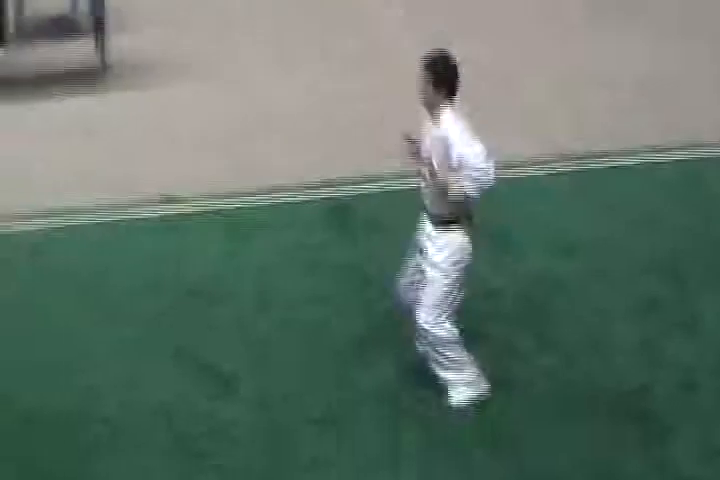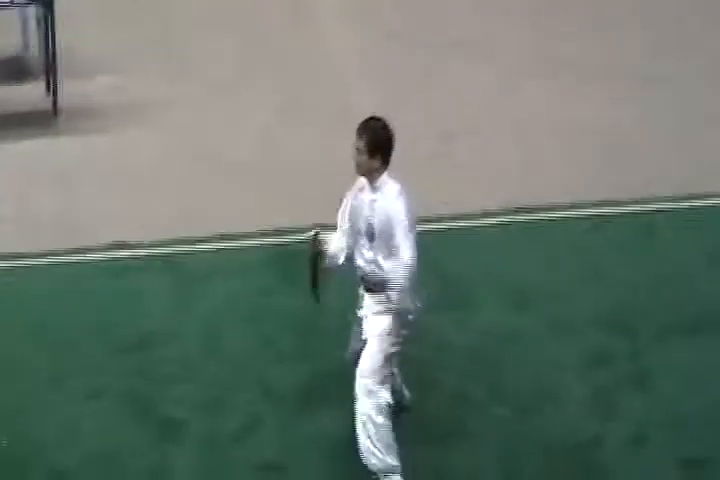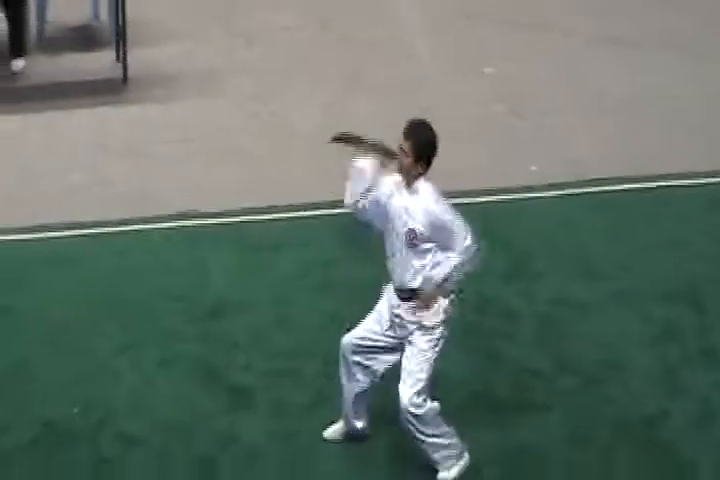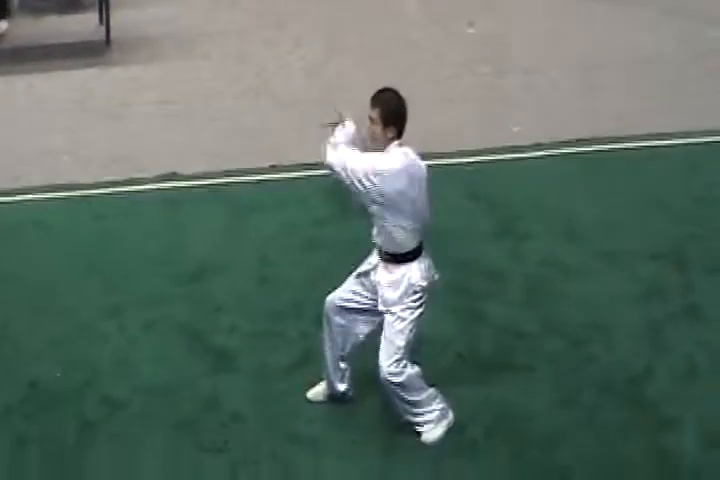
dt=0.5s
person 1, frame 1
left shoulder: (454, 132)
right shoulder: (434, 124)
left elbow: (485, 173)
left wrist: (449, 185)
right wrist: (420, 157)
left hip: (449, 234)
right hip: (432, 226)
left knee: (432, 317)
right knee: (410, 287)
left ankle: (469, 383)
right ankle: (432, 345)
person 1, frame 2
left shoulder: (393, 202)
right shoulder: (360, 190)
left elbow: (404, 262)
right elbow: (346, 235)
left wrist: (395, 310)
right wrist: (329, 246)
left hip: (389, 302)
right hip: (370, 293)
left knee: (368, 384)
right knee: (361, 355)
right ankle: (396, 395)
person 1, frame 3
left shoulder: (434, 206)
right shoulder: (390, 185)
left elbow: (466, 249)
right elbow: (356, 202)
left wrist: (436, 286)
right wrist: (366, 168)
left hip: (426, 308)
right hip: (396, 299)
left knee: (412, 399)
right knee: (354, 347)
right ankle: (353, 422)
person 1, frame 4
left shoulder: (390, 167)
right shoulder: (405, 160)
left elbow: (338, 160)
left wrist: (344, 133)
left hip: (404, 274)
right hip: (383, 262)
left knee: (392, 367)
right knee: (337, 307)
left ankle: (436, 415)
right ankle: (337, 383)
